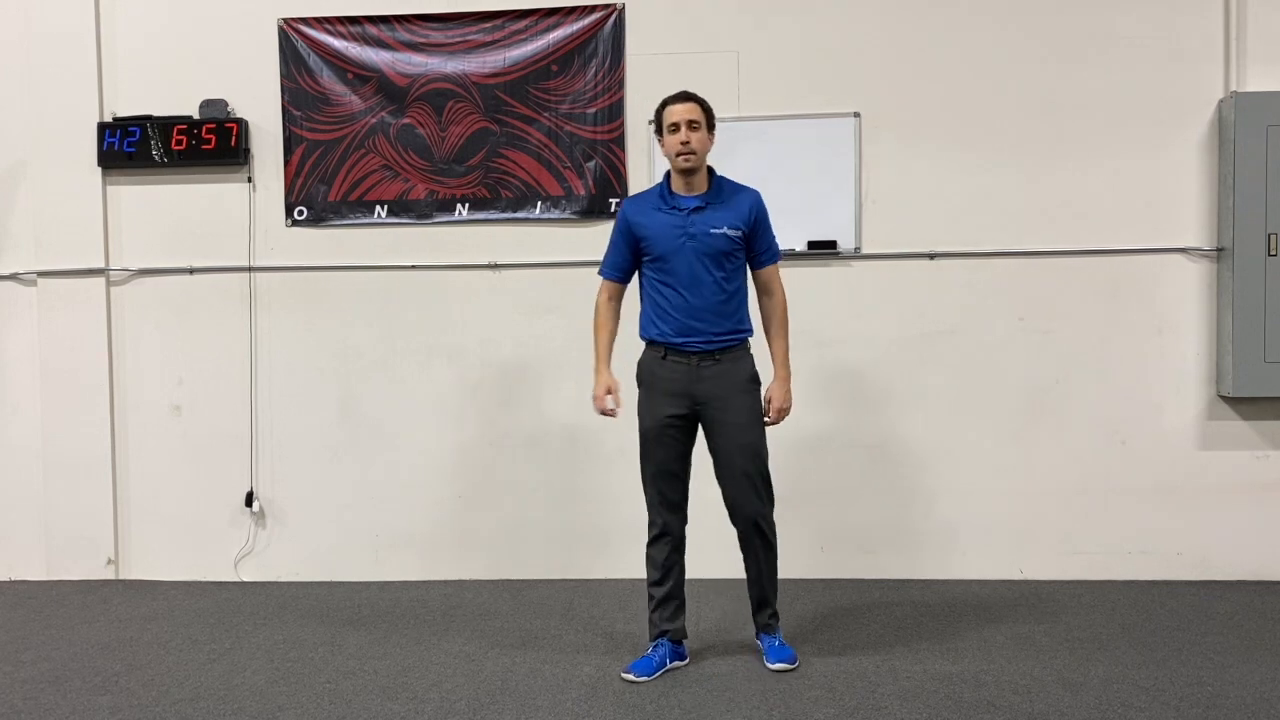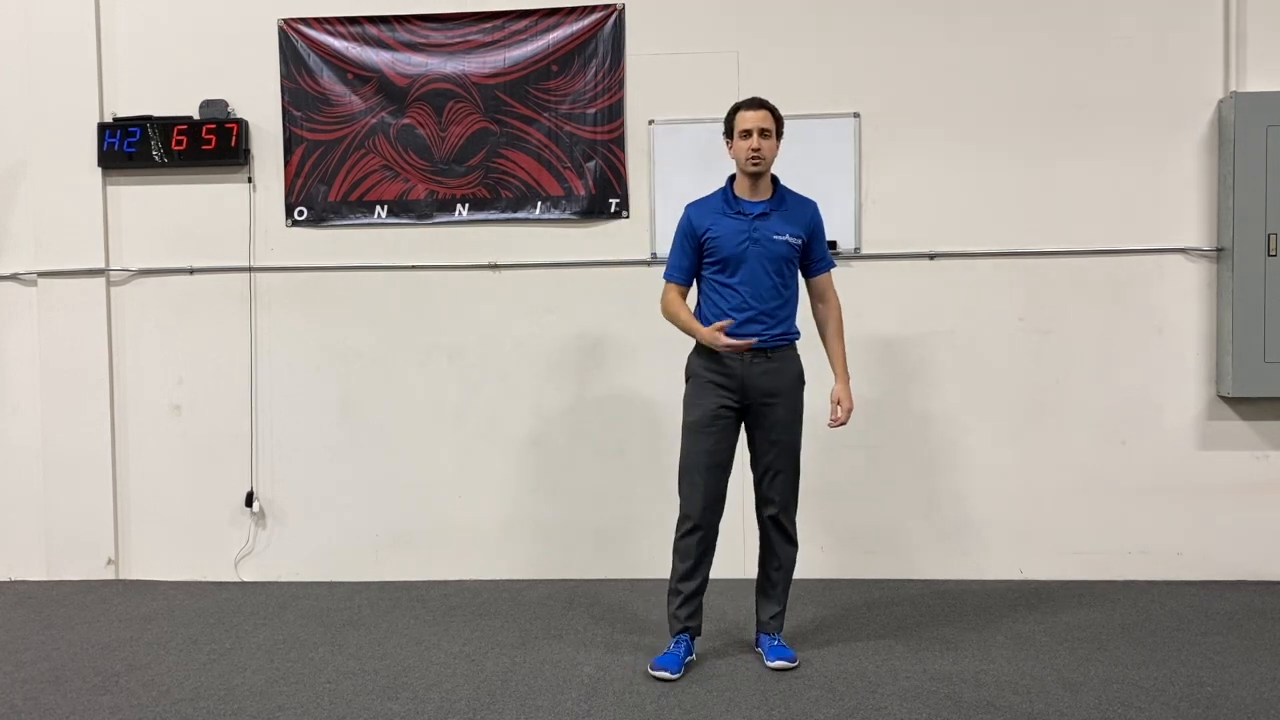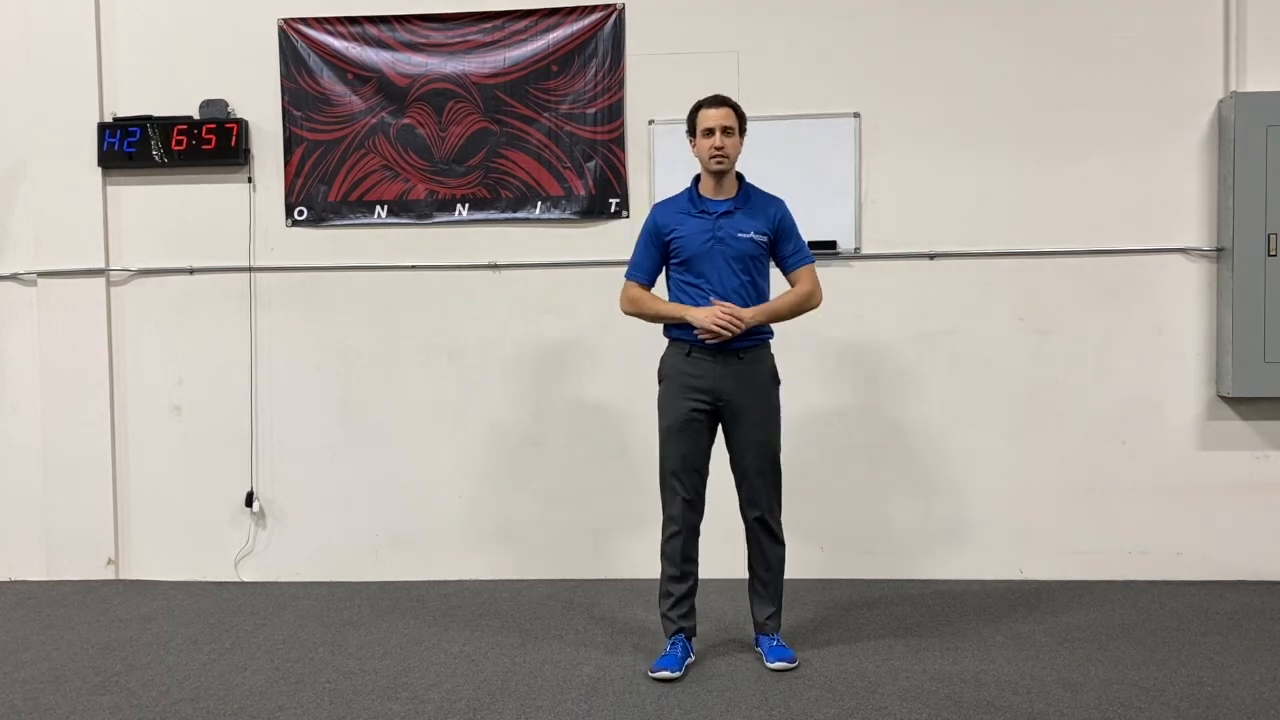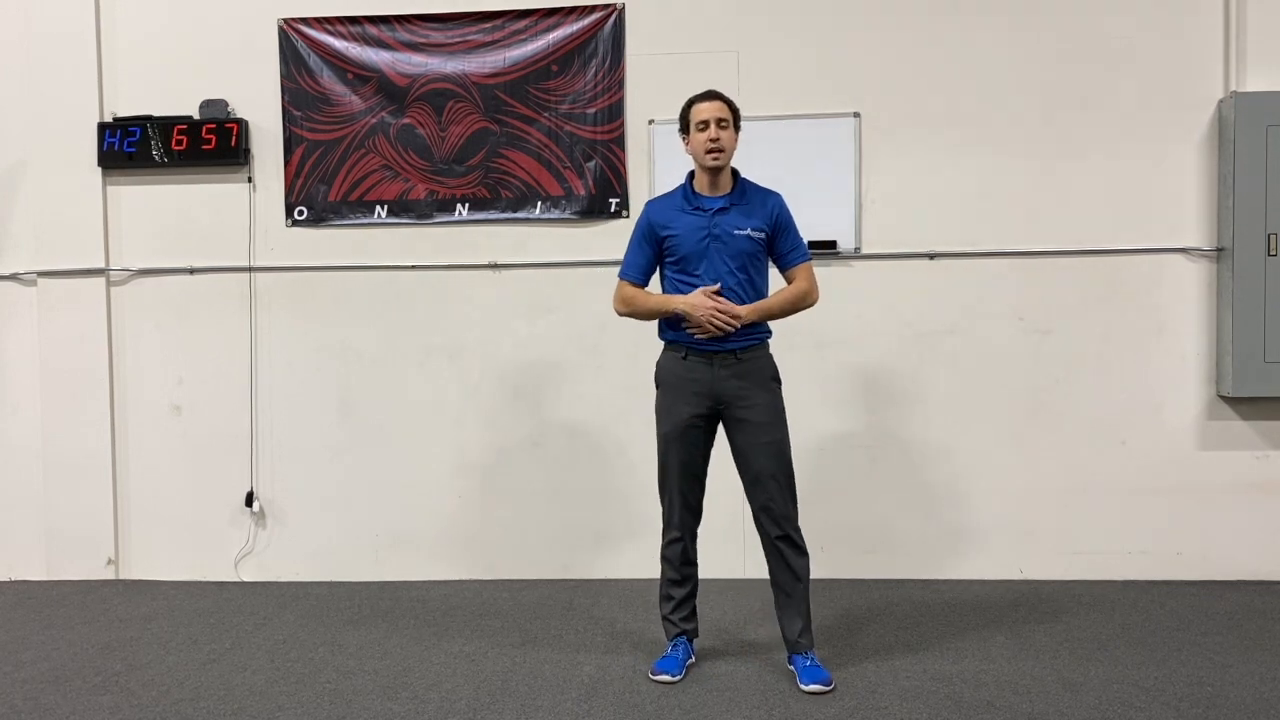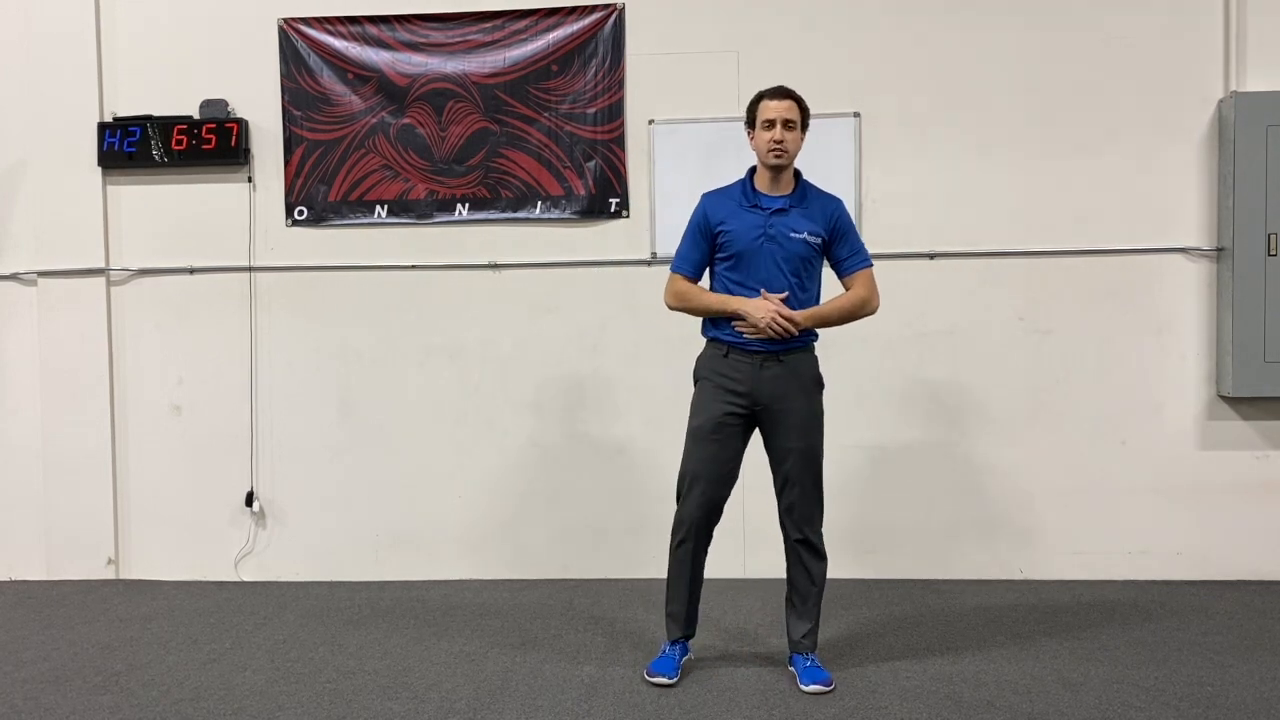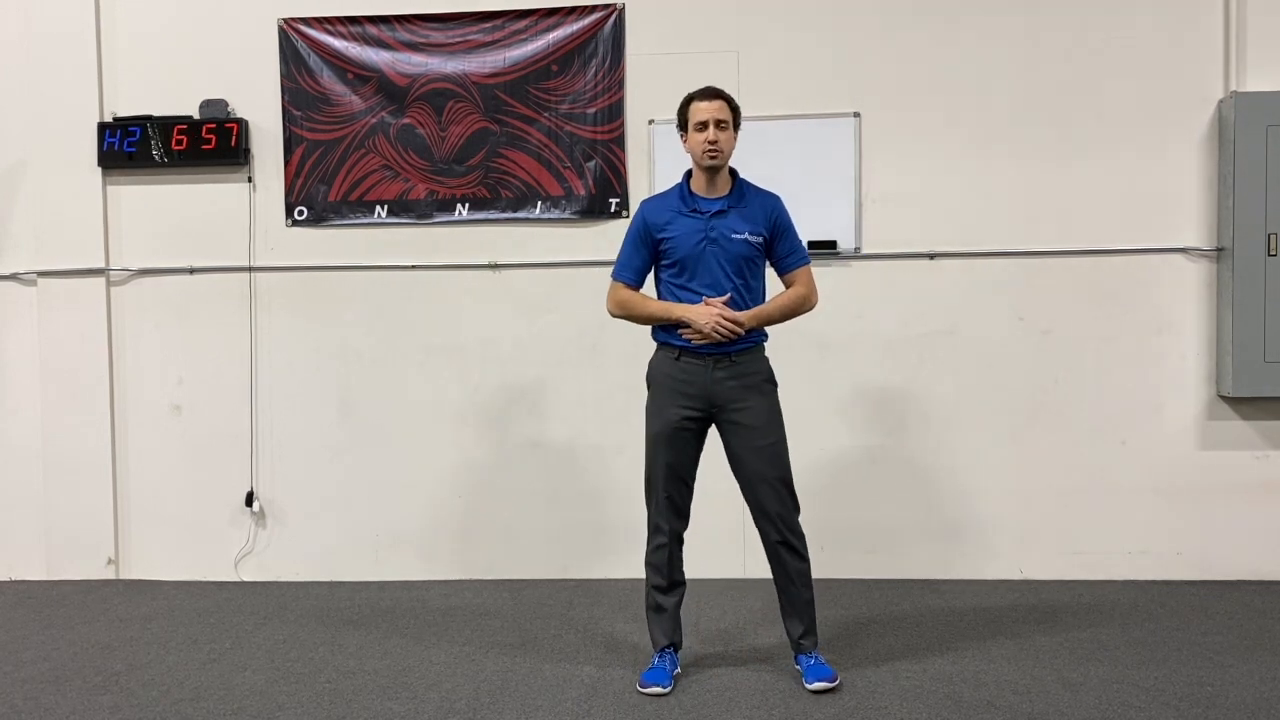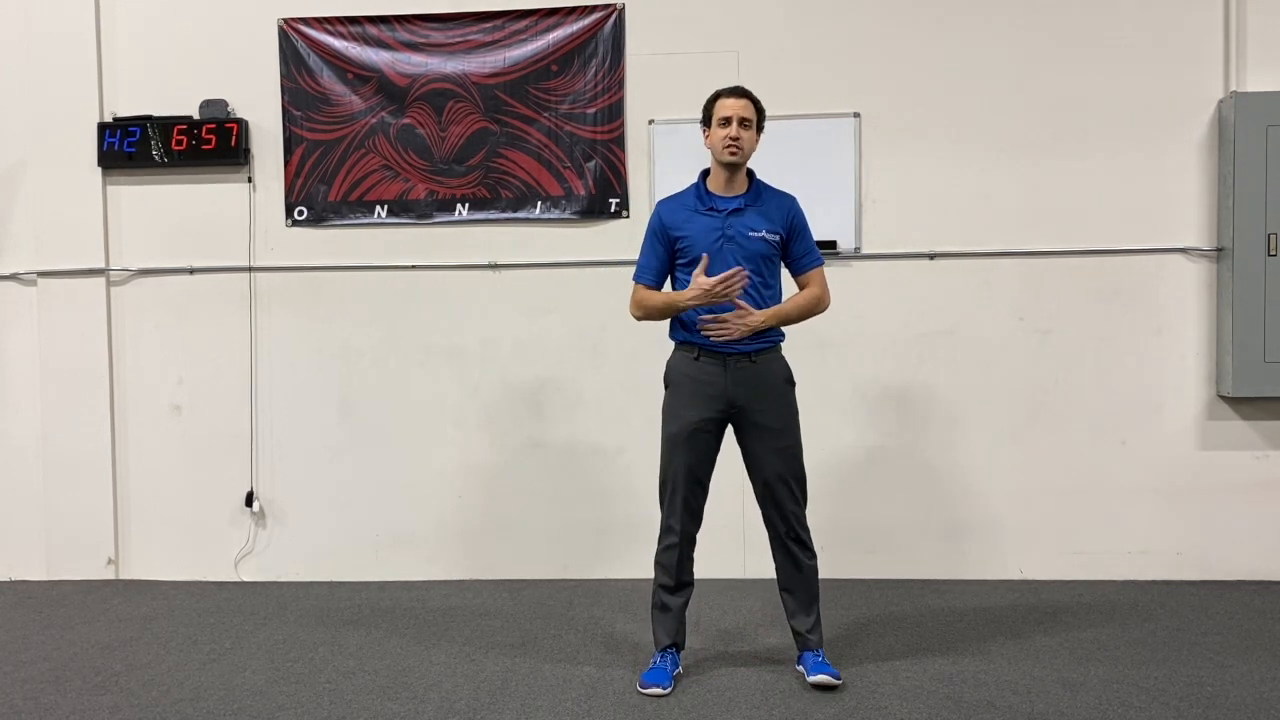
dt=0.7s
person 1, frame 1
left shoulder: (746, 204)
right shoulder: (636, 213)
left elbow: (771, 292)
right elbow: (608, 295)
left wrist: (781, 374)
right wrist: (603, 370)
left hip: (731, 371)
right hip: (663, 373)
left knee: (752, 510)
right knee: (665, 515)
left ankle: (768, 629)
right ankle: (666, 638)
person 1, frame 2
left shoulder: (804, 214)
right shoulder: (699, 215)
left elbow: (824, 299)
right elbow: (671, 297)
left wrist: (841, 377)
right wrist: (704, 333)
left hip: (779, 370)
right hip: (712, 370)
left knee: (777, 508)
right knee: (698, 507)
left ankle: (769, 628)
right ankle: (682, 633)
person 1, frame 3
left shoulder: (771, 211)
right shoulder: (666, 215)
left elbow: (809, 291)
right elbow: (632, 298)
left wrist: (749, 316)
right wrist: (694, 312)
left hip: (751, 369)
right hip: (685, 369)
left knee: (762, 507)
right knee: (681, 510)
left ankle: (767, 628)
right ankle: (679, 635)
person 1, frame 4
left shoulder: (768, 206)
right shoulder: (658, 213)
left elbow: (806, 287)
right elbow: (625, 298)
left wrist: (746, 312)
right wrist: (684, 303)
left hip: (751, 368)
right hip: (683, 371)
left knee: (778, 512)
right knee: (679, 515)
left ankle: (800, 646)
right ankle: (680, 637)
person 1, frame 5
left shoulder: (827, 210)
right shoulder: (715, 206)
left elbow: (865, 296)
right elbow: (676, 291)
left wrist: (797, 317)
right wrist: (744, 305)
left hip: (794, 373)
right hip: (723, 370)
left knee: (802, 518)
right knee: (695, 510)
left ankle: (803, 648)
right ankle: (677, 639)
person 1, frame 6
left shoulder: (766, 208)
right shoulder: (654, 212)
left elbow: (804, 291)
right elbow: (619, 298)
left wrist: (742, 318)
right wrist: (687, 311)
left hip: (746, 372)
right hip: (675, 374)
left knee: (778, 513)
right knee: (666, 518)
left ankle: (805, 646)
right ankle: (666, 649)
person 1, frame 7
left shoulder: (783, 209)
right shoulder: (671, 212)
left elbow: (817, 293)
right elbow: (641, 303)
left wrist: (761, 317)
right wrist: (690, 295)
left hip: (764, 372)
right hip: (694, 372)
left knee: (787, 514)
right knee: (679, 518)
left ankle: (809, 644)
right ankle: (667, 649)
